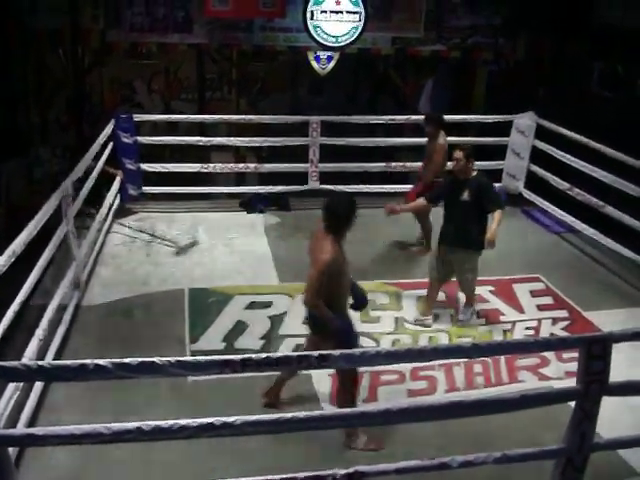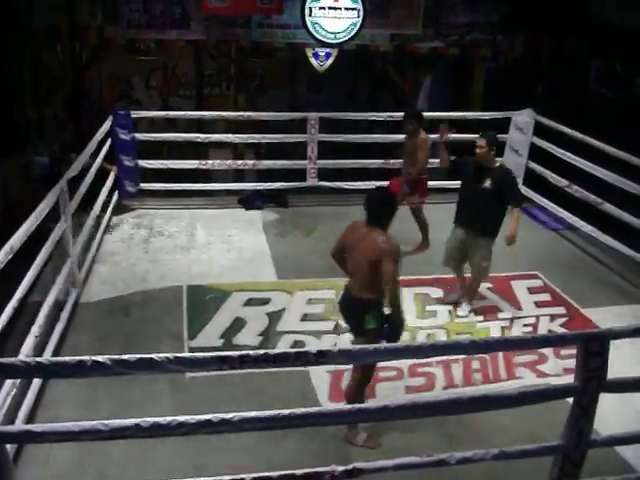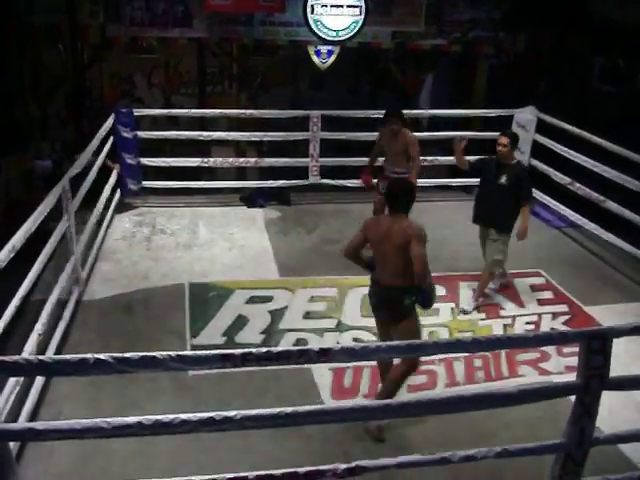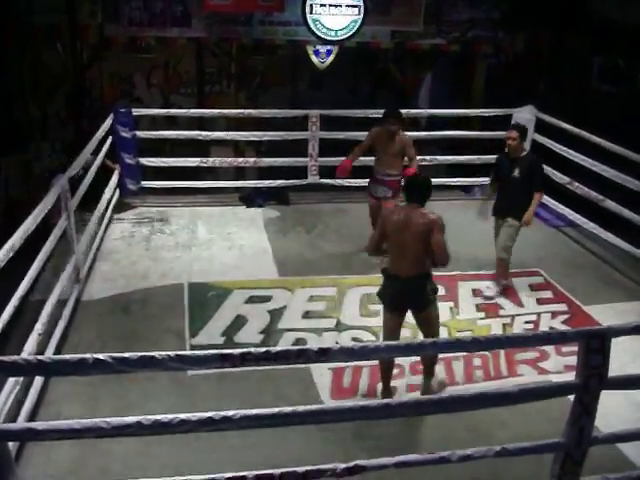
dt=0.3s
person 1, frame 1
left shoulder: (322, 234)
right shoulder: (328, 256)
right elbow: (310, 299)
left wrist: (349, 285)
right wrist: (336, 324)
left hip: (329, 312)
right hip: (327, 317)
left knee: (309, 355)
right knee: (349, 377)
left ankle: (272, 394)
right ankle: (353, 436)
person 1, frame 2
left shoulder: (353, 229)
right shoulder: (387, 246)
left elbow: (336, 254)
right elbow: (391, 290)
right wrist: (397, 315)
left hip: (348, 299)
right hip: (367, 309)
right knee: (362, 371)
left ankle: (361, 388)
right ankle: (352, 430)
person 1, frame 3
left shoulder: (372, 224)
right shoulder: (413, 230)
left elbow: (349, 251)
right elbow: (421, 270)
right wrist: (428, 288)
left hip: (377, 291)
right hip: (401, 296)
left knee: (386, 345)
right knee: (411, 359)
left ankle: (386, 392)
person 1, frame 4
left shoulder: (388, 215)
right shoulder: (433, 221)
left elbow: (372, 249)
right elbow: (442, 260)
right wrist: (427, 253)
left hip: (392, 285)
right hip: (420, 287)
left knee: (389, 341)
right knee: (432, 338)
left ankle: (386, 391)
right ankle: (428, 384)
person 2, frame 1
left shoulder: (482, 184)
right shoulder: (450, 182)
left elbow: (497, 209)
right elbow: (428, 200)
left wrist: (493, 229)
right wrist: (402, 208)
left hip: (469, 243)
right hip: (447, 239)
left knee: (466, 280)
right knee: (436, 275)
left ankle: (469, 305)
right ankle: (426, 314)
person 2, frame 2
left shoulder: (504, 175)
right shoulder: (469, 165)
left elbow: (515, 204)
right elbow: (445, 163)
left wrist: (513, 228)
right wrist: (442, 143)
left hip: (485, 230)
right hip: (462, 224)
left knee: (478, 267)
right knee: (452, 257)
left ankle: (468, 300)
right ankle: (462, 287)
person 2, frame 3
left shoulder: (520, 172)
right shoulder: (489, 163)
left elbow: (526, 201)
right elbow: (464, 166)
left wrist: (524, 226)
right wrist: (458, 151)
left hip: (502, 224)
right hip: (484, 219)
left knee: (492, 260)
right knee: (491, 257)
left ankle: (476, 297)
right ankle: (502, 277)
person 2, frame 4
left shoulder: (532, 162)
right shoulder: (502, 158)
left elbow: (538, 191)
left wrist: (530, 212)
right wrist: (485, 202)
left hip: (516, 214)
right hip: (500, 210)
left knee: (503, 247)
right knee: (501, 247)
left ankle: (497, 283)
right ankle: (503, 278)
person 3, frame 1
left shoulder: (440, 143)
right shoulder: (434, 137)
left elbow: (434, 169)
left wrist: (418, 187)
left hip: (431, 182)
right hip: (425, 178)
left knee: (422, 214)
left ankle: (427, 246)
right ankle: (424, 235)
person 3, frame 2
left shoulder: (423, 140)
right shoulder: (410, 135)
left elbow: (420, 165)
left wrist: (403, 179)
left hip: (416, 180)
right hip: (404, 176)
left knee: (417, 213)
left ankle: (425, 242)
person 3, frame 3
left shoulder: (409, 138)
right shoulder: (383, 133)
left elbow: (416, 160)
right elbow: (376, 150)
left wrist: (412, 180)
right wrist: (368, 168)
left hip: (401, 178)
right hip: (386, 175)
right knee: (377, 210)
person 3, frame 4
left shoulder: (405, 140)
right shoulder: (375, 133)
left elbow: (413, 158)
right elbow: (361, 148)
left wrist: (413, 169)
right wrist: (348, 161)
left hip: (392, 182)
right hip: (376, 178)
right knee: (374, 214)
